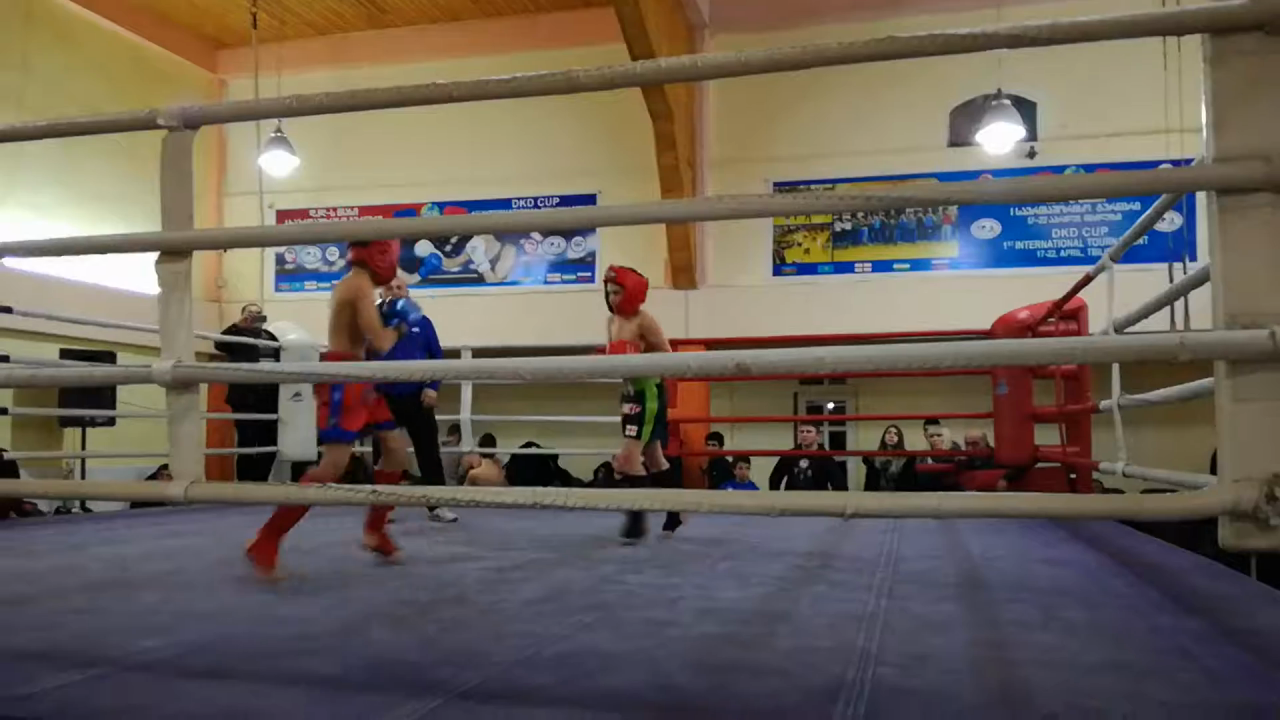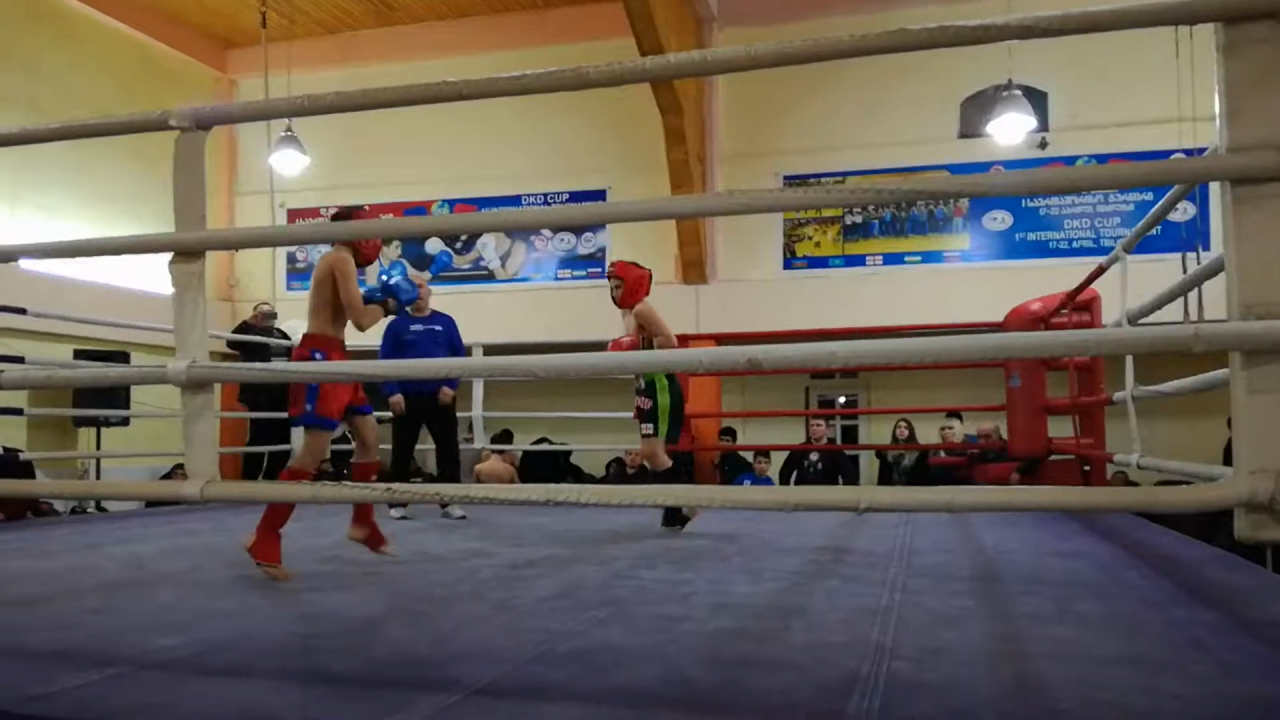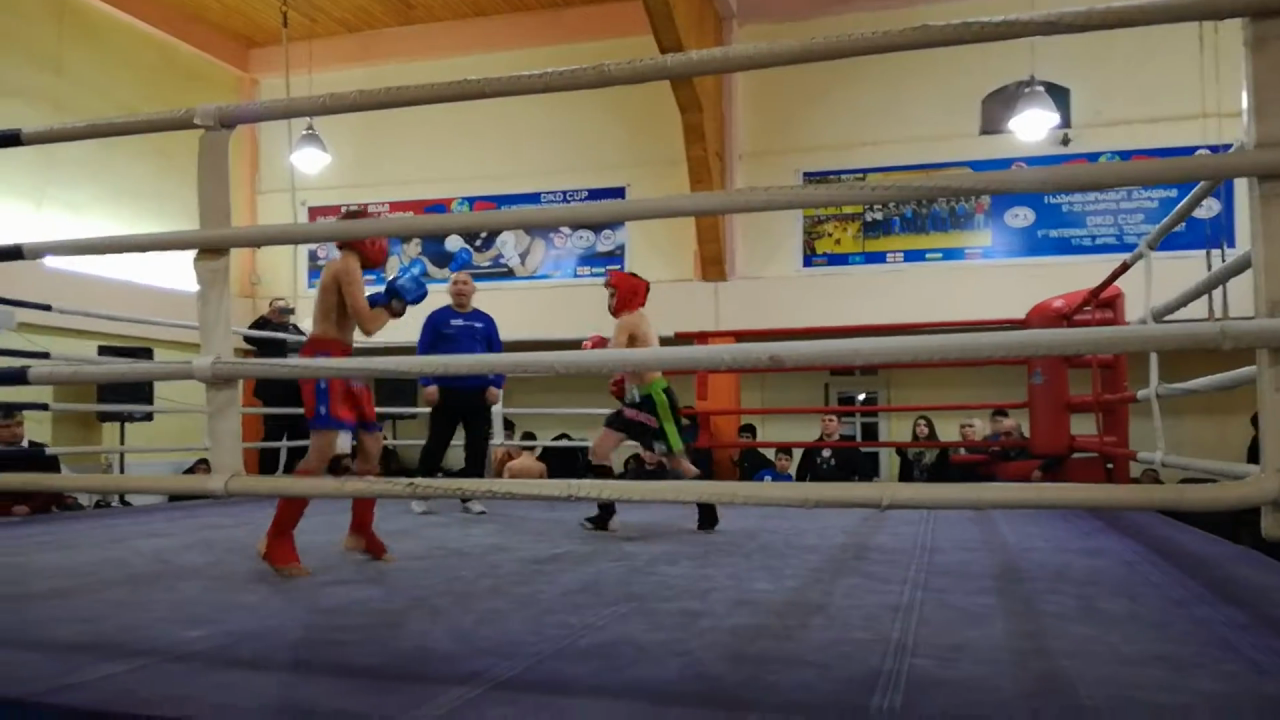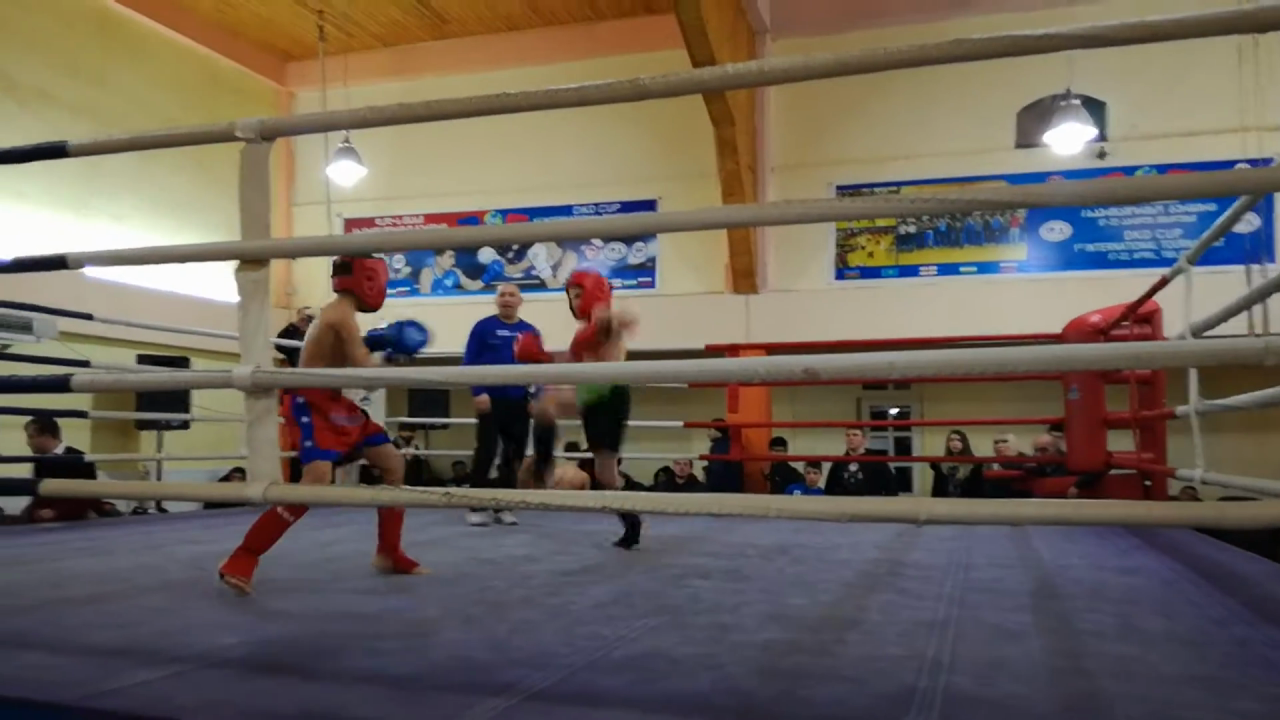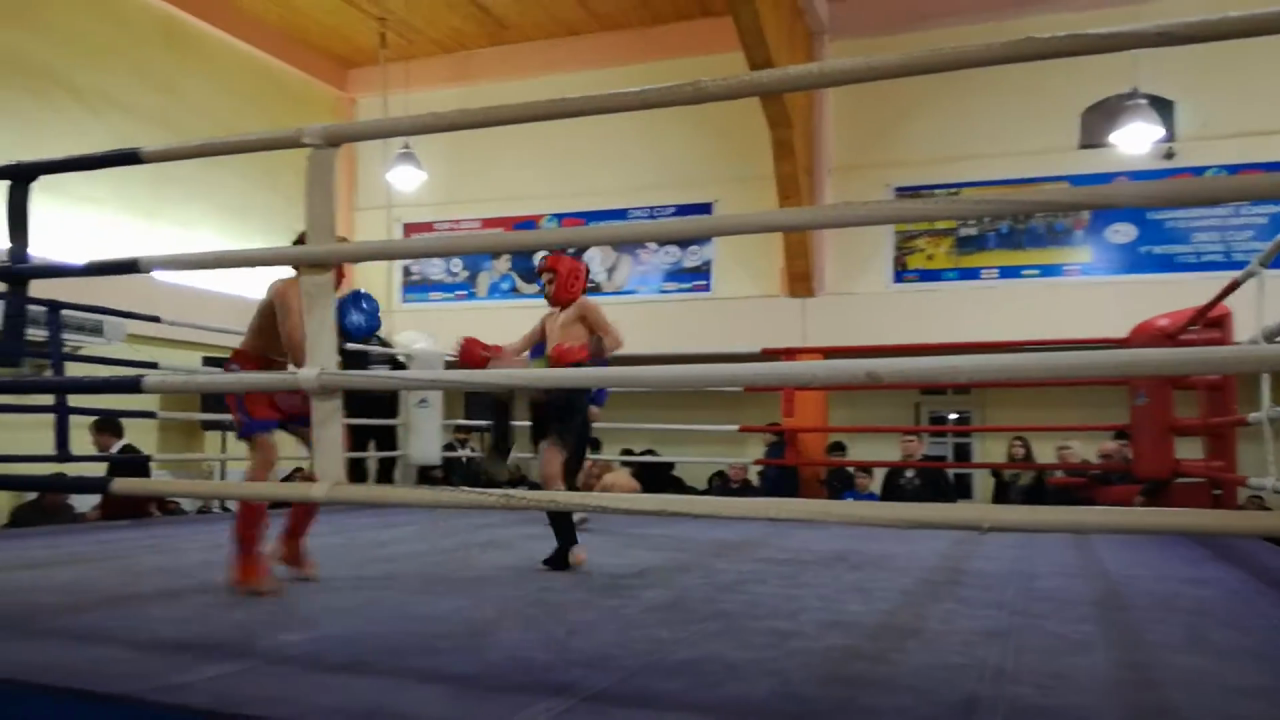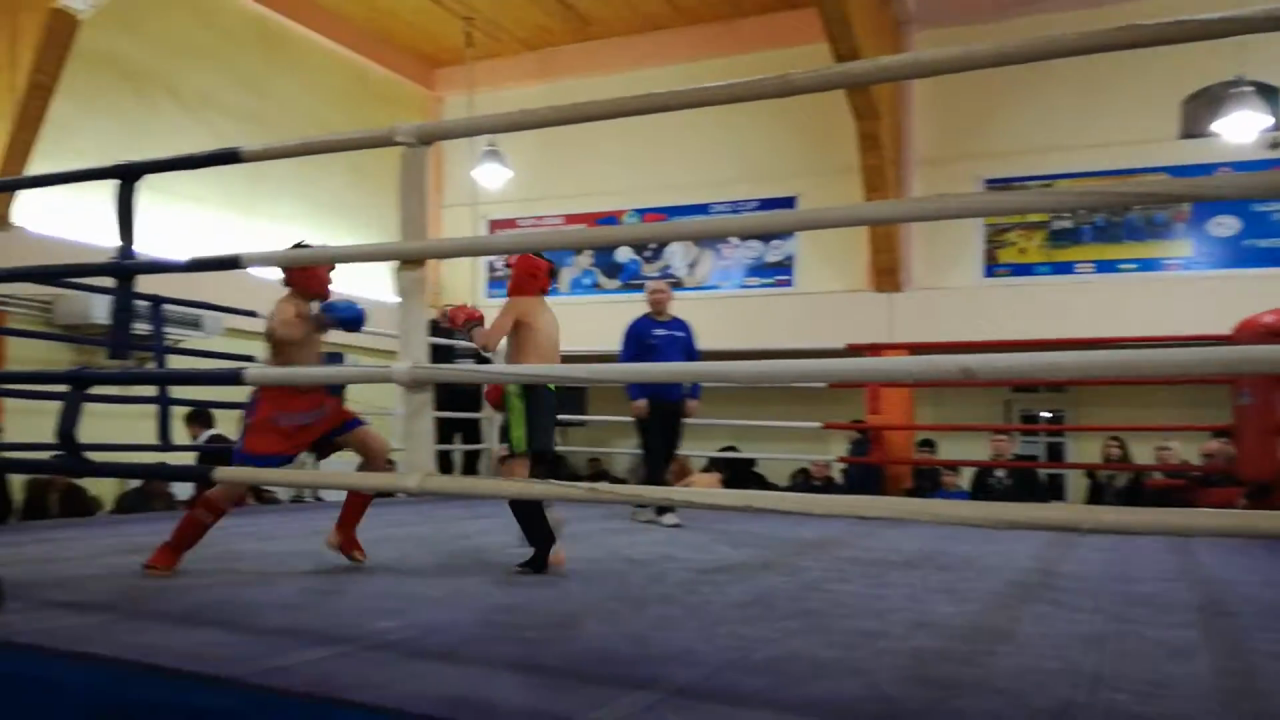
dt=0.3s
person 1, frame 1
left shoulder: (349, 285)
right shoulder: (361, 287)
right elbow: (379, 345)
left wrist: (382, 322)
right wrist: (398, 326)
left hip: (355, 378)
right hip: (344, 377)
left knee: (398, 449)
right knee: (334, 464)
left ankle: (375, 530)
right ankle: (266, 542)
person 1, frame 2
left shoulder: (334, 262)
right shoulder: (341, 259)
right elbow: (361, 321)
left wrist: (370, 301)
right wrist: (388, 305)
left hip: (332, 356)
right hip: (320, 356)
left knee: (369, 438)
right knee: (314, 451)
left ankle: (363, 523)
right ankle: (265, 538)
person 1, frame 3
left shoulder: (341, 267)
right shoulder: (346, 265)
right elbow: (368, 326)
left wrist: (381, 303)
right wrist: (394, 306)
left hip: (341, 362)
right hip: (326, 360)
left knee: (371, 449)
right knee: (322, 452)
left ankle: (361, 533)
right ankle: (278, 541)
person 1, frame 4
left shoulder: (339, 312)
right shoulder: (342, 319)
left wrist: (374, 342)
right wrist: (398, 355)
left hip: (333, 403)
right hip: (311, 405)
left knee: (394, 465)
right knee: (317, 483)
left ankle: (390, 554)
right ankle: (240, 561)
person 1, frame 5
left shoulder: (302, 291)
right shoulder: (288, 290)
right elbow: (299, 356)
left wrist: (340, 321)
left hip: (276, 377)
right hip: (248, 374)
right knee: (266, 458)
left ankle: (291, 544)
right ankle: (248, 562)
person 1, frame 6
left shoulder: (312, 307)
right shoulder: (287, 308)
right elbow: (281, 334)
right wrist: (319, 321)
left hip: (316, 401)
right hip: (279, 403)
left knee: (379, 451)
right knee: (236, 487)
left ankle: (344, 534)
right ankle: (174, 547)
person 2, frame 1
left shoulder: (645, 321)
right shoulder: (612, 321)
left hip: (649, 393)
right hip: (630, 393)
left knee: (627, 455)
right knee: (653, 458)
left ankle: (637, 521)
right ankle: (674, 514)
person 2, frame 2
left shoulder: (642, 311)
right shoulder: (629, 315)
left elbow: (671, 343)
left wrist: (638, 348)
right wrist: (624, 350)
left hip: (661, 385)
right hip: (648, 386)
left knee: (652, 452)
right knee: (652, 453)
left ankle: (677, 508)
right ankle: (678, 506)
person 2, frame 3
left shoulder: (627, 321)
right shoulder: (638, 322)
left wrist: (594, 347)
right wrist: (625, 382)
left hip: (654, 399)
right hip: (635, 399)
left knee: (676, 462)
right knee: (599, 449)
left ankle: (708, 514)
right ankle: (605, 515)
person 2, frame 4
left shoulder: (600, 313)
right shoulder: (589, 326)
left elbow: (628, 320)
right elbow: (574, 358)
left wrist: (597, 330)
right wrist: (538, 355)
left hip: (609, 392)
right hip: (597, 396)
left knee: (546, 403)
right knee: (606, 473)
left ankle: (543, 461)
right ankle: (631, 528)
person 2, frame 5
left shoulder: (583, 307)
right shoulder: (549, 319)
left elbow: (614, 340)
right elbow: (517, 349)
left wrist: (586, 354)
right wrist: (484, 352)
left hip: (567, 385)
right hip: (548, 391)
right knee: (550, 476)
right ankle: (569, 549)
person 2, frame 6
left shoulder: (517, 305)
right shoulder: (548, 315)
left elbow: (488, 342)
left wrist: (469, 323)
left hip: (524, 395)
right hip: (545, 397)
left knee: (514, 474)
right knee: (517, 473)
left ankle: (546, 549)
person 3, frame 1
left shoulder: (422, 323)
left elbow: (436, 357)
left wrist: (433, 387)
left hip: (419, 397)
right hip: (385, 399)
left knee: (429, 448)
left ankle: (437, 506)
person 3, frame 2
left shoulder: (446, 322)
right shoulder: (397, 324)
left elbow: (459, 356)
right elbow: (385, 361)
left wrist: (451, 385)
right wrist: (392, 392)
left hip: (440, 397)
right hip: (408, 398)
left knee: (449, 449)
right knee: (402, 452)
left ankle: (449, 502)
right ankle: (397, 502)
person 3, frame 3
left shoulder: (485, 321)
right shoulder: (437, 318)
left elbow: (498, 355)
right elbow: (423, 353)
left wrist: (496, 384)
right wrist: (427, 383)
left hip: (479, 394)
right hip: (446, 392)
left knee: (477, 447)
right knee: (436, 445)
left ankle: (469, 497)
person 3, frame 4
left shoulder: (530, 331)
right shoulder: (484, 327)
right elbow: (470, 361)
right wrist: (480, 392)
left hip: (519, 402)
right hip: (490, 400)
left knee: (514, 456)
right knee: (485, 452)
left ankle: (502, 507)
right ankle: (476, 506)
person 3, frame 5
left shoulder: (591, 335)
right shoulder: (548, 331)
left elbow: (600, 371)
right elbow: (535, 366)
left wrist: (596, 403)
right wrist: (542, 398)
left hip: (581, 406)
right hip: (556, 406)
left knee: (575, 458)
right knee: (561, 456)
left ankle: (560, 508)
right ankle: (569, 509)
person 3, frame 6
left shoulder: (682, 327)
right shoulder: (639, 327)
left elbow: (693, 363)
right elbow: (627, 364)
left wrist: (693, 395)
right wrist: (635, 396)
left hip: (675, 401)
right hip: (648, 401)
left knee: (664, 456)
right knee: (655, 455)
left ankle: (643, 503)
right ankle: (663, 508)
